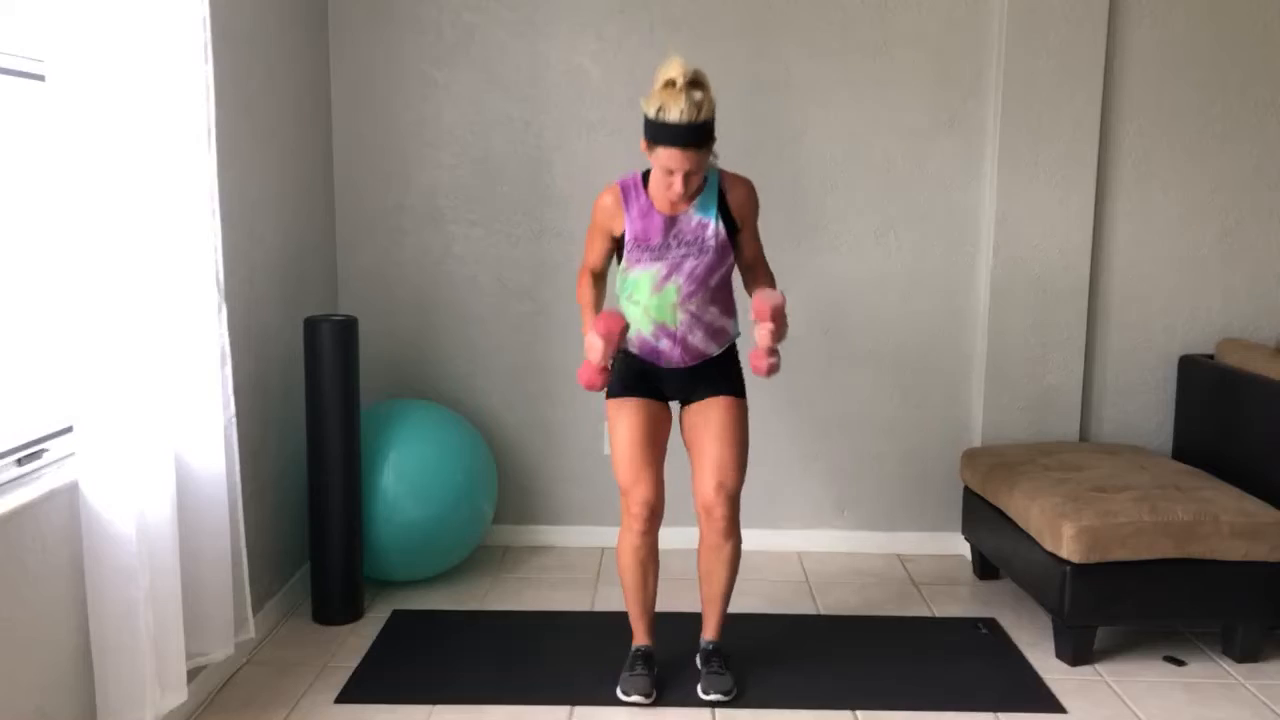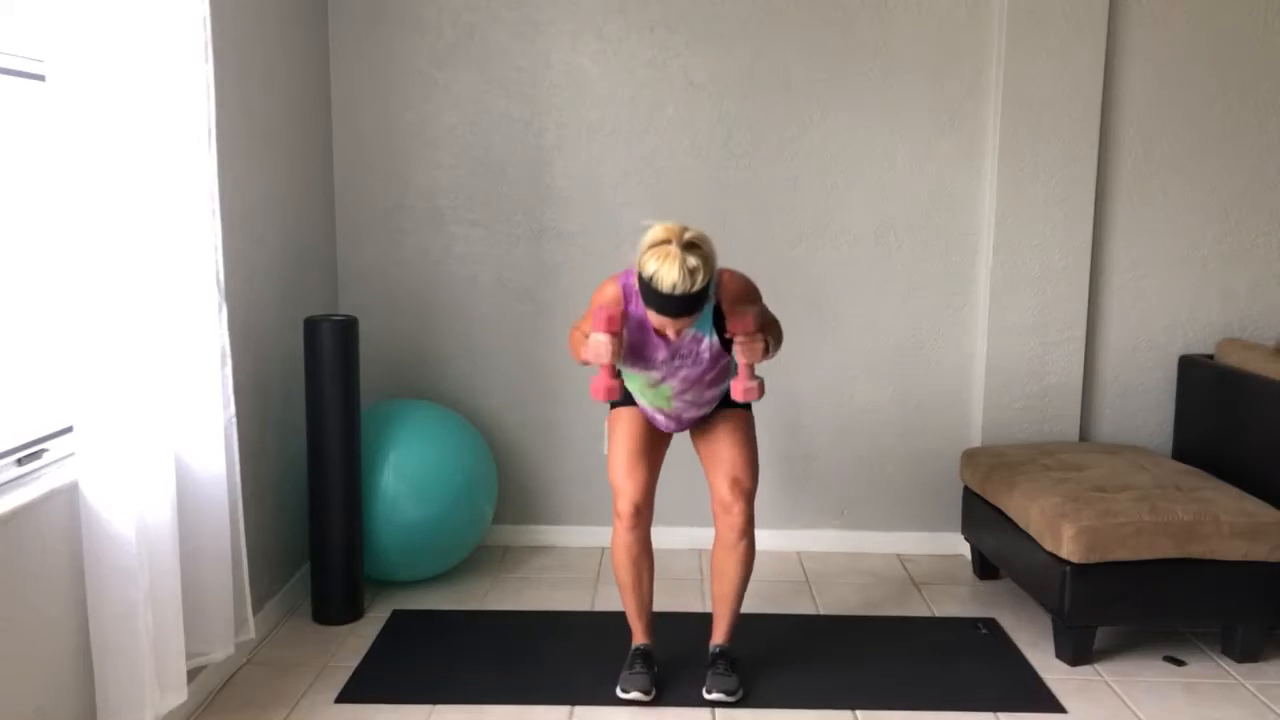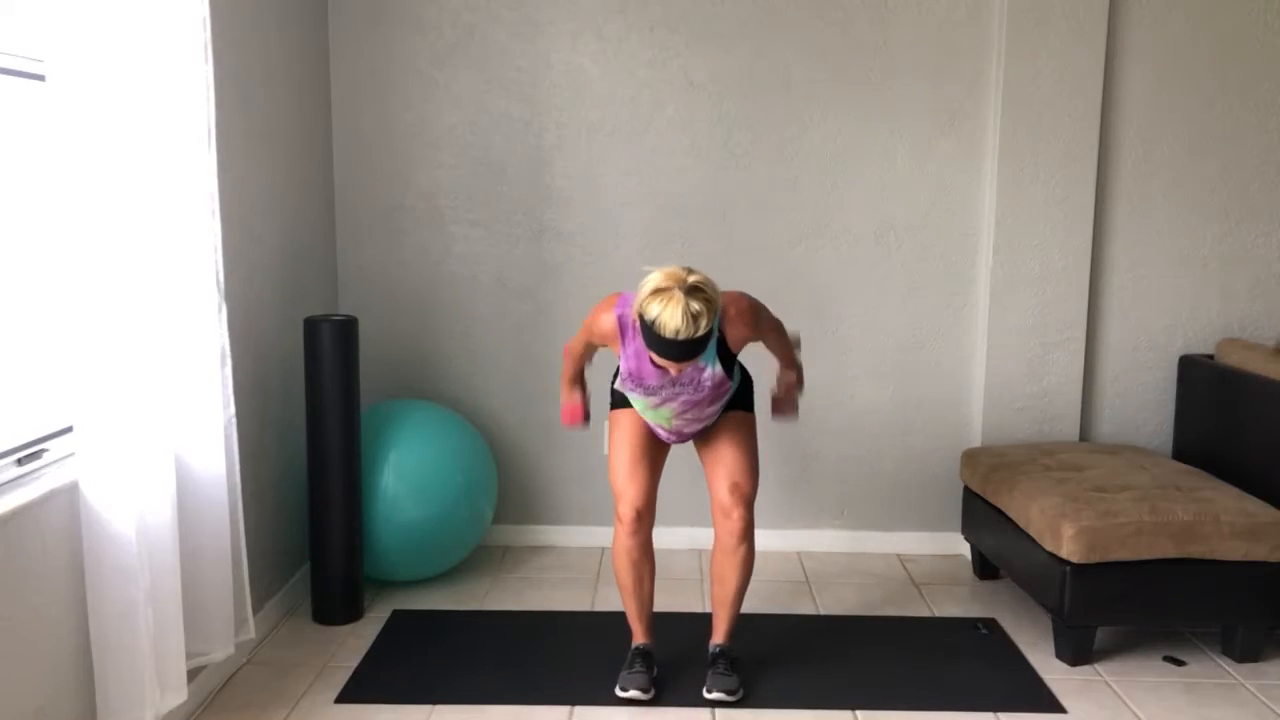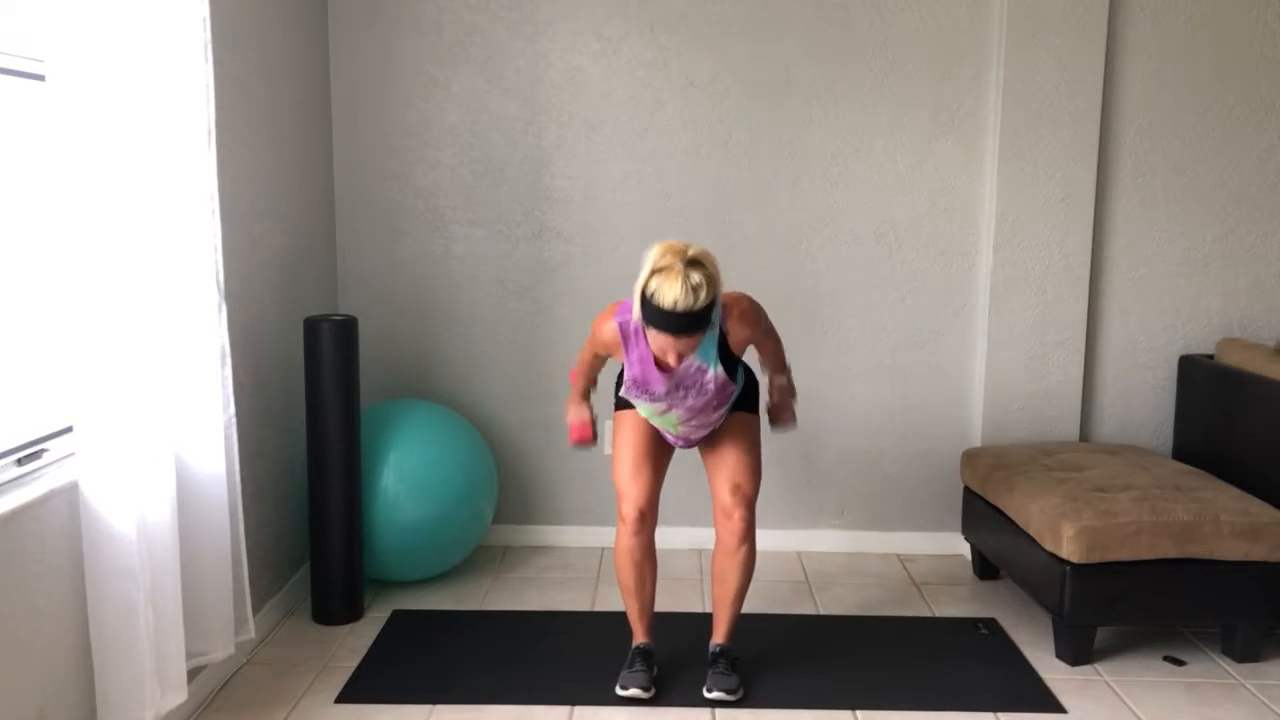
dt=0.5s
person 1, frame 1
left shoulder: (735, 195)
right shoulder: (616, 202)
left elbow: (753, 265)
right elbow: (591, 271)
right wrist: (591, 329)
left hip: (712, 366)
right hip: (637, 366)
left knee: (719, 506)
right knee: (640, 508)
left ankle: (710, 645)
right ankle: (641, 648)
person 1, frame 2
left shoulder: (734, 290)
right shoulder: (615, 295)
left elbow: (771, 325)
right elbow: (578, 335)
left wrist: (763, 344)
right wrist: (591, 347)
left hip: (720, 400)
right hip: (638, 398)
left knee: (735, 508)
right knee: (630, 509)
left ankle: (720, 648)
right ankle: (641, 647)
person 1, frame 3
left shoulder: (737, 315)
right shoulder: (613, 318)
left elbow: (774, 333)
right elbow: (580, 344)
left wrist: (790, 374)
right wrist: (571, 386)
left hip: (724, 404)
right hip: (639, 405)
left knee: (735, 514)
right knee: (631, 514)
left ankle: (720, 647)
right ankle: (641, 647)
person 1, frame 4
left shoulder: (738, 318)
right shoulder: (615, 326)
left elbow: (770, 349)
right elbow: (590, 356)
left wrist: (782, 387)
right wrist: (577, 401)
left hip: (727, 410)
right hip: (647, 412)
left knee: (737, 514)
right knee: (634, 514)
left ankle: (721, 649)
right ankle: (641, 647)
